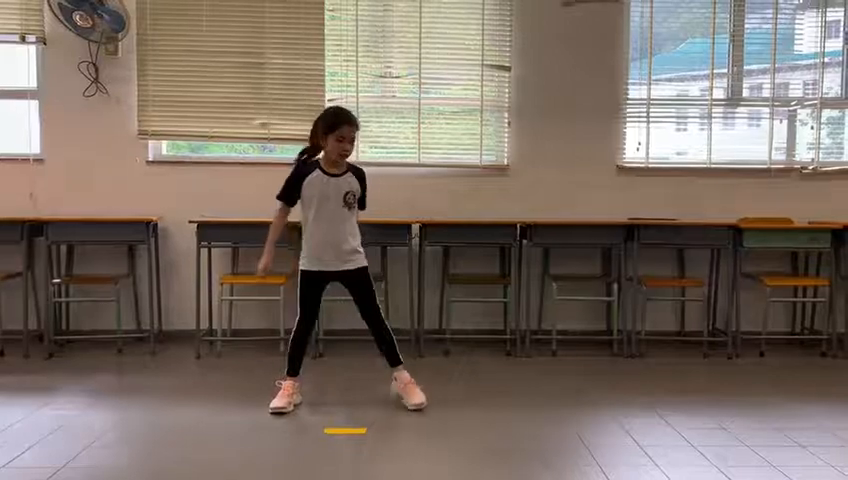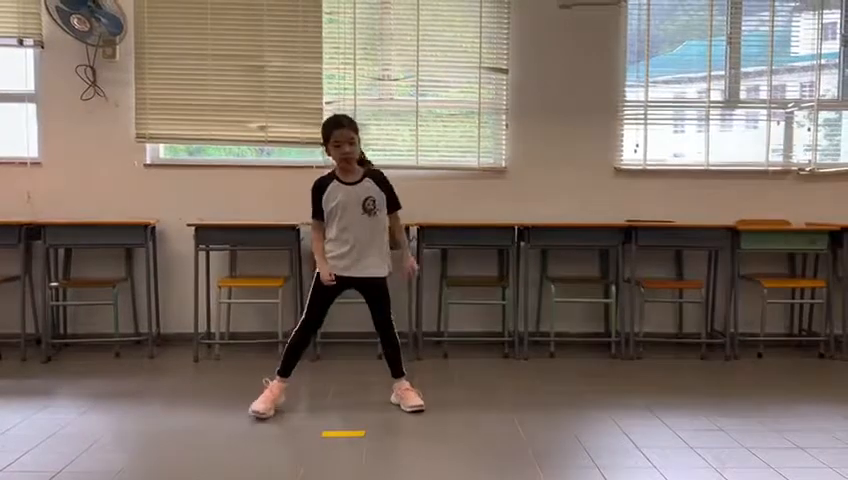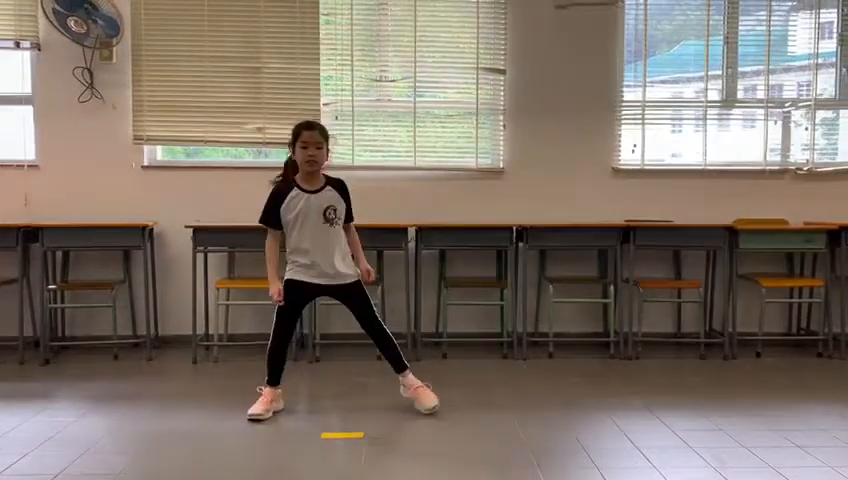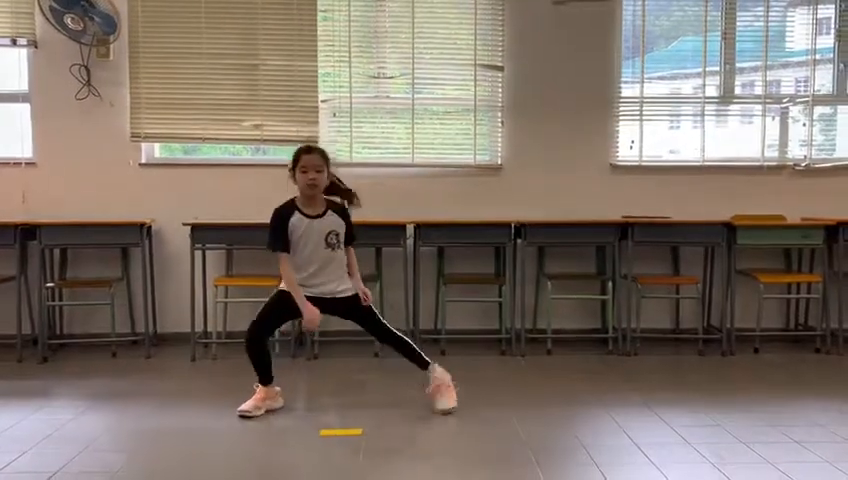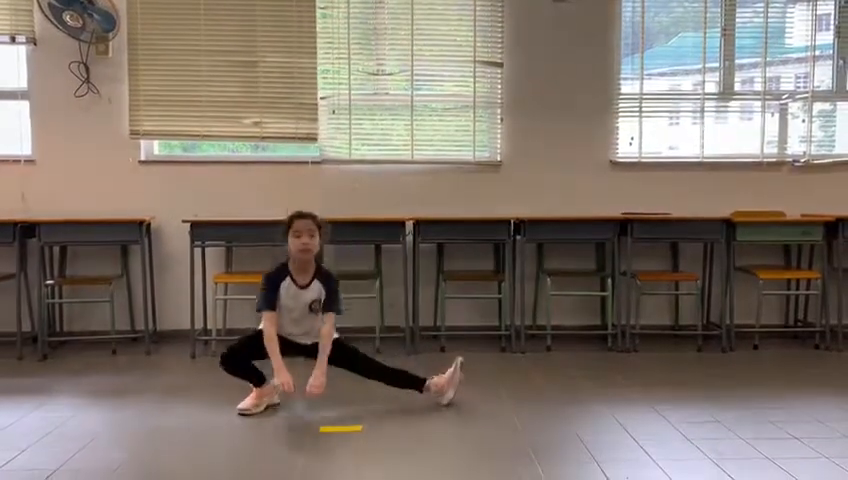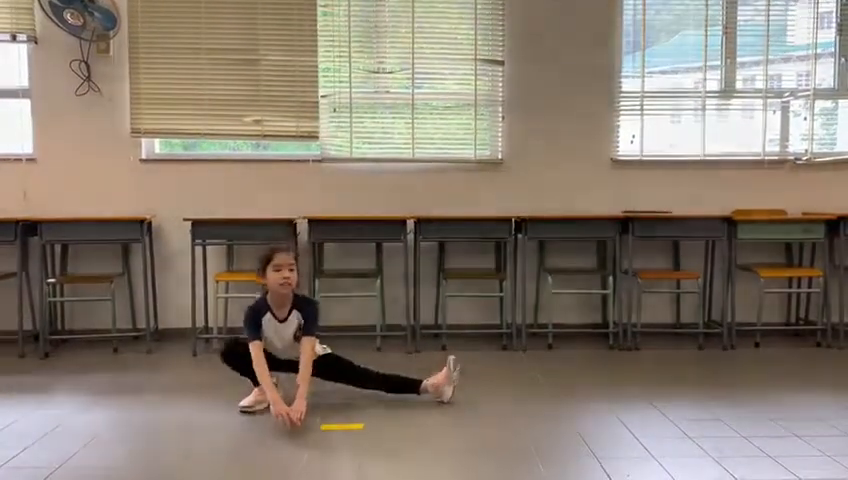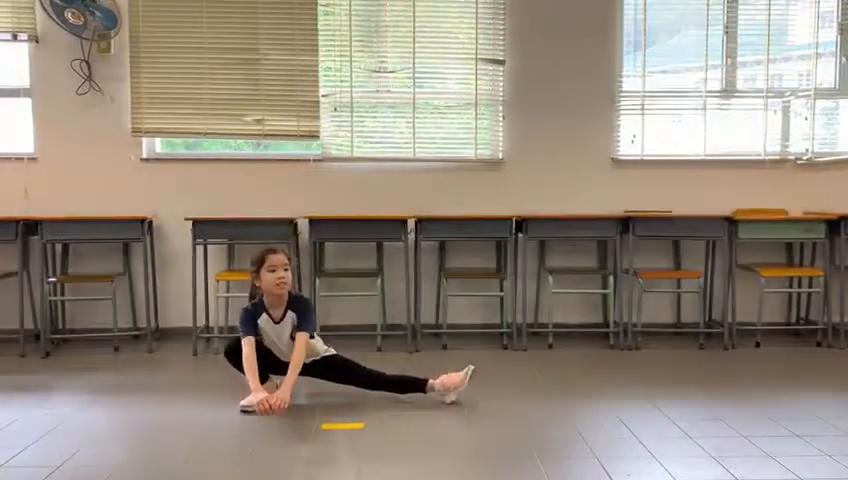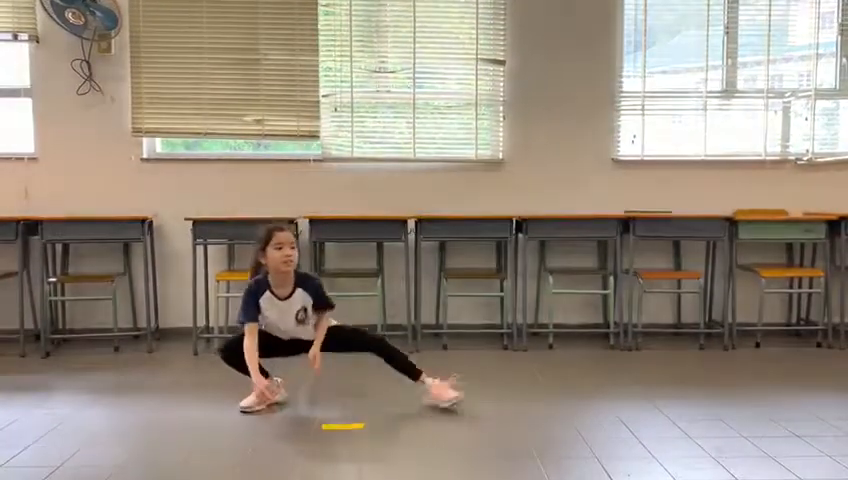
dt=0.4s
person 1, frame 1
left shoulder: (357, 176)
right shoulder: (303, 173)
right elbow: (283, 212)
right wrist: (267, 253)
left hip: (353, 261)
right hip: (314, 263)
left knee: (374, 318)
right knee: (305, 322)
left ankle: (402, 378)
right ankle: (290, 385)
person 1, frame 2
left shoulder: (377, 180)
right shoulder: (322, 186)
left elbow: (393, 220)
right elbow: (317, 230)
left wrist: (407, 255)
right wrist: (322, 264)
left hip: (372, 269)
right hip: (334, 269)
left knee: (385, 325)
right knee: (308, 325)
left ankle: (401, 385)
right ankle: (277, 387)
person 1, frame 3
left shoulder: (339, 189)
right shoulder: (281, 193)
right elbow: (273, 238)
left wrist: (361, 261)
right wrist: (274, 280)
left hip: (342, 274)
right hip: (300, 276)
left knee: (373, 326)
right knee: (280, 332)
left ankle: (409, 381)
right ankle: (271, 393)
person 1, frame 4
left shoulder: (339, 213)
right shoulder: (283, 215)
right elbow: (284, 263)
left wrist: (357, 282)
right wrist: (304, 306)
left hip: (339, 290)
right hip: (298, 289)
left knee: (382, 331)
right knee: (255, 334)
left ankle: (434, 375)
right ankle: (267, 391)
person 1, frame 5
left shoulder: (327, 280)
right shoulder: (274, 278)
left elbow: (327, 326)
right elbow: (269, 325)
left wrist: (320, 371)
right wrist: (279, 370)
left hip: (316, 337)
right hip: (280, 336)
left knee: (367, 366)
right knee: (229, 359)
left ankle: (431, 386)
right ankle: (263, 389)
person 1, frame 6
left shoulder: (307, 306)
right shoulder: (255, 312)
left elbow: (307, 351)
right elbow: (257, 356)
left wrist: (301, 398)
right wrist: (275, 400)
left hip: (311, 357)
right hip: (274, 358)
left knee: (362, 376)
right knee: (230, 351)
left ankle: (428, 386)
right ankle: (261, 389)
person 1, frame 7
left shoulder: (302, 305)
right shoulder: (251, 313)
left elbow: (301, 345)
right elbow: (248, 351)
left wrist: (286, 388)
right wrist: (257, 389)
left hip: (315, 358)
right hip: (277, 360)
left knee: (371, 379)
right knee: (234, 349)
left ankle: (435, 385)
right ankle: (266, 385)
person 1, frame 8
left shoulder: (310, 283)
right shoulder: (255, 290)
left elbow: (324, 315)
right elbow: (250, 337)
left wrist: (316, 346)
right wrist: (257, 379)
left hip: (316, 335)
right hip: (280, 339)
left knee: (373, 341)
right knee: (229, 351)
left ankle: (428, 383)
right ankle: (270, 386)
